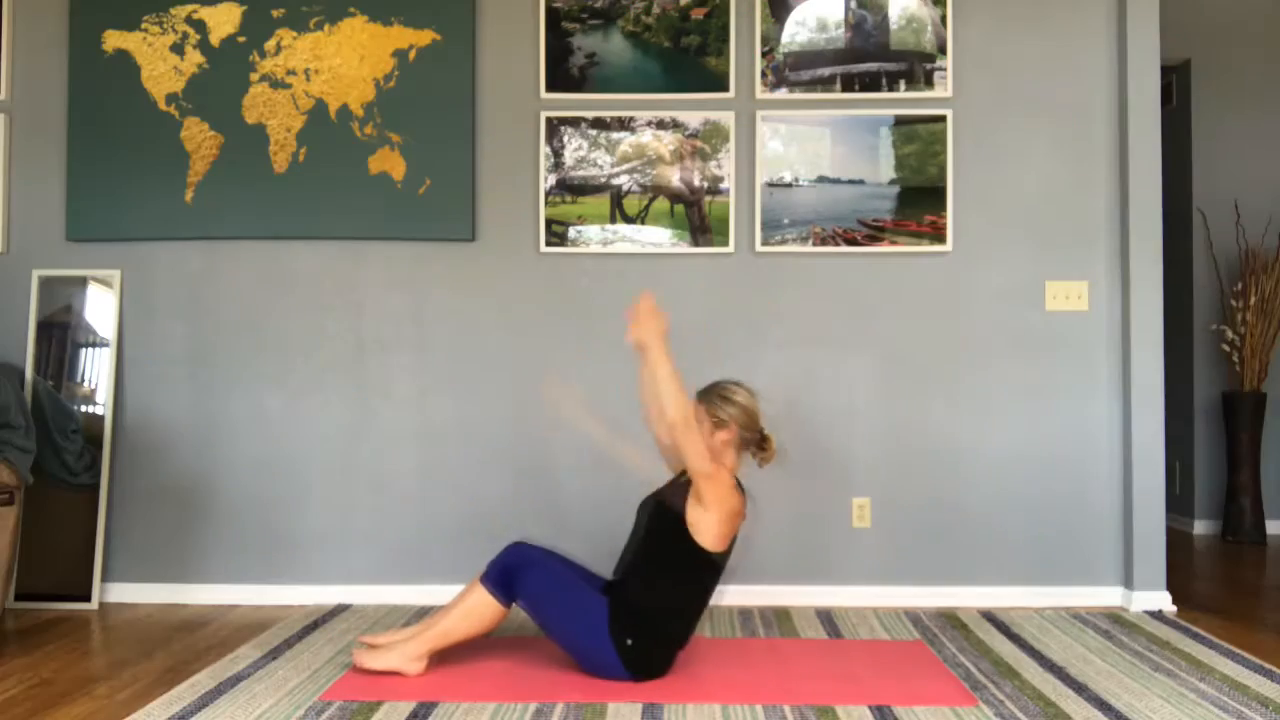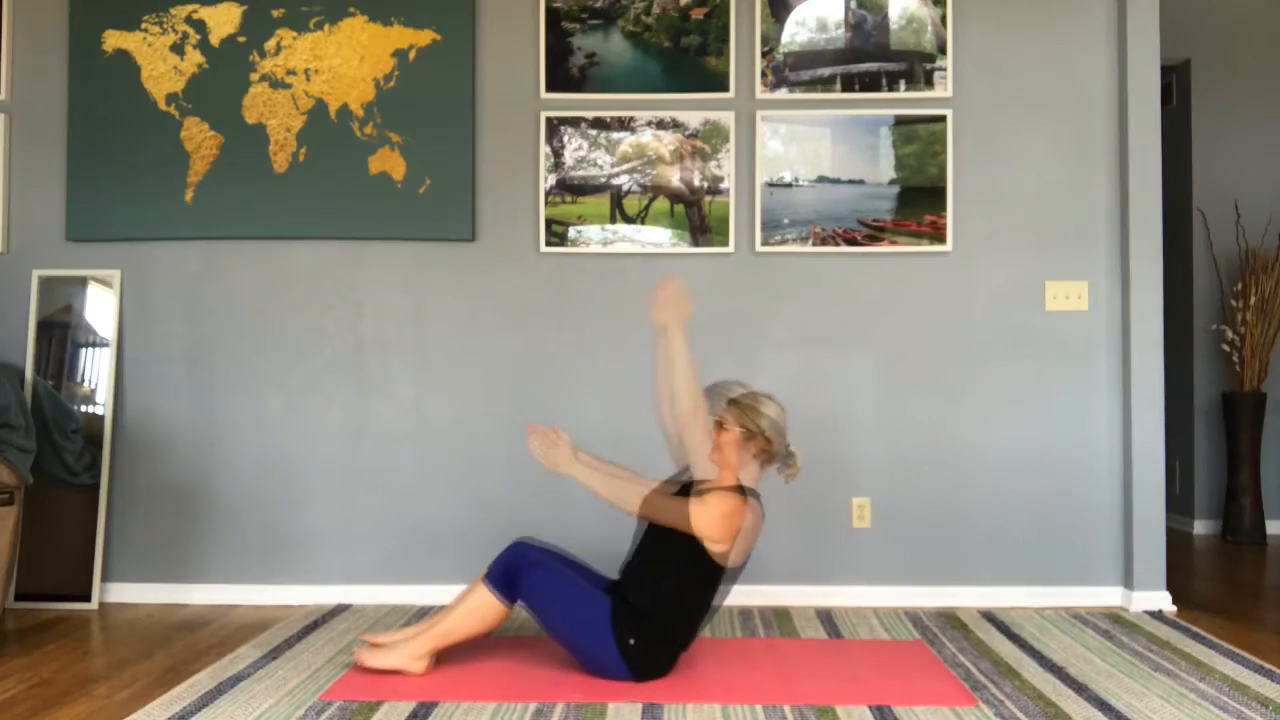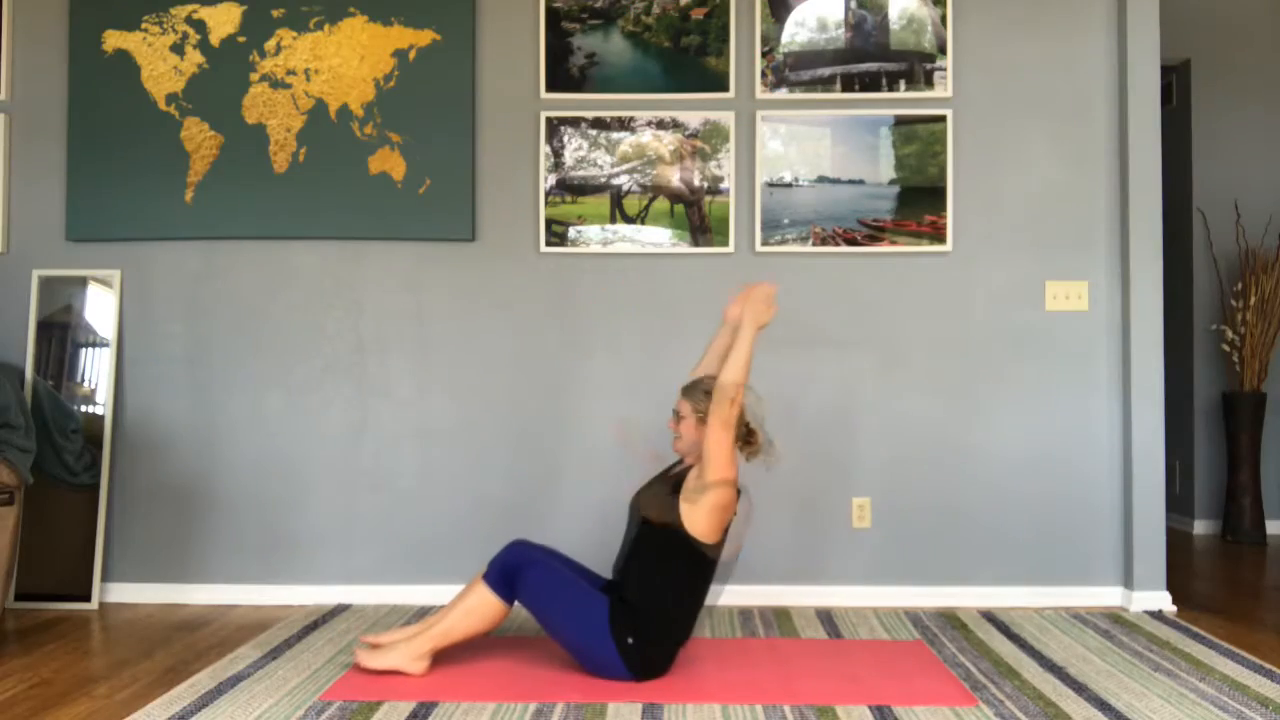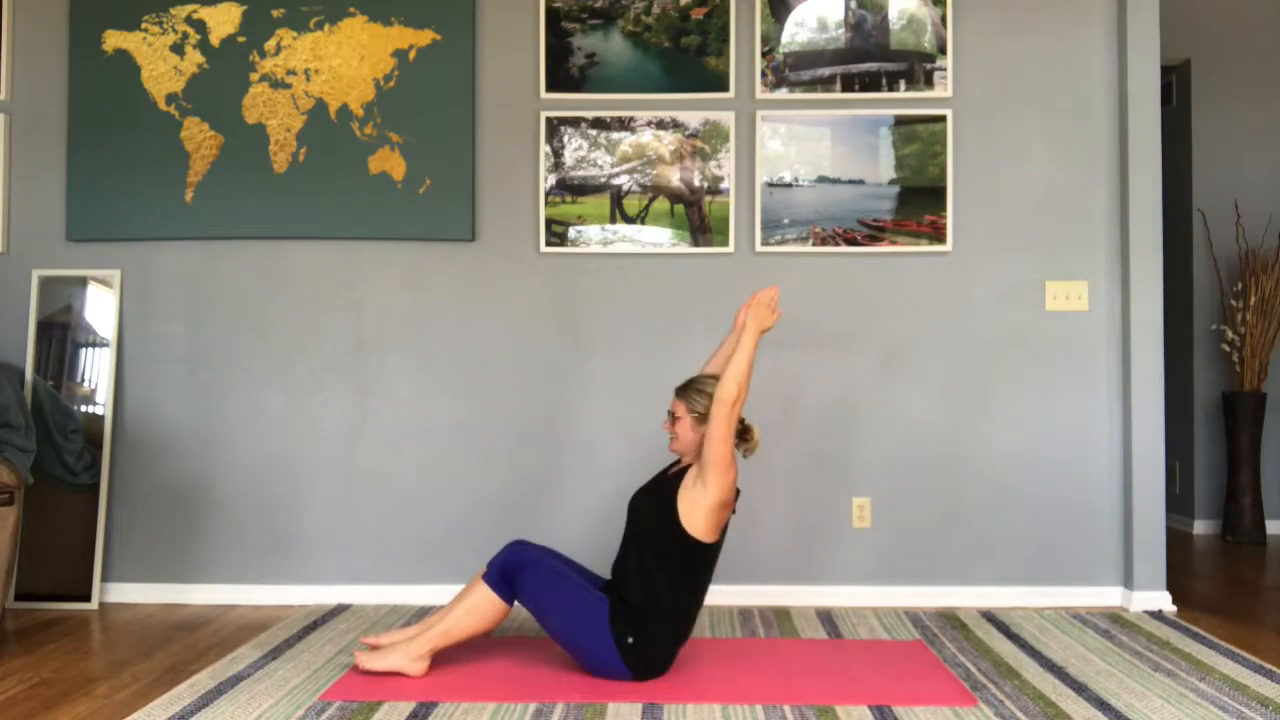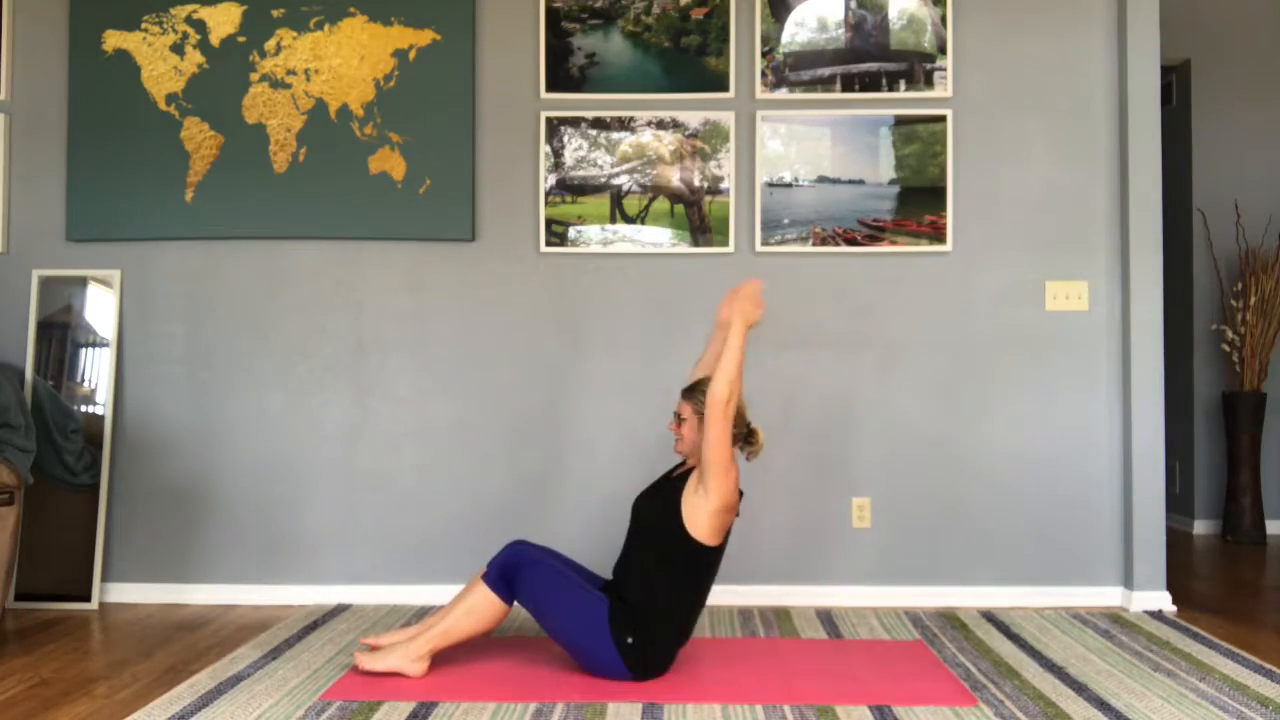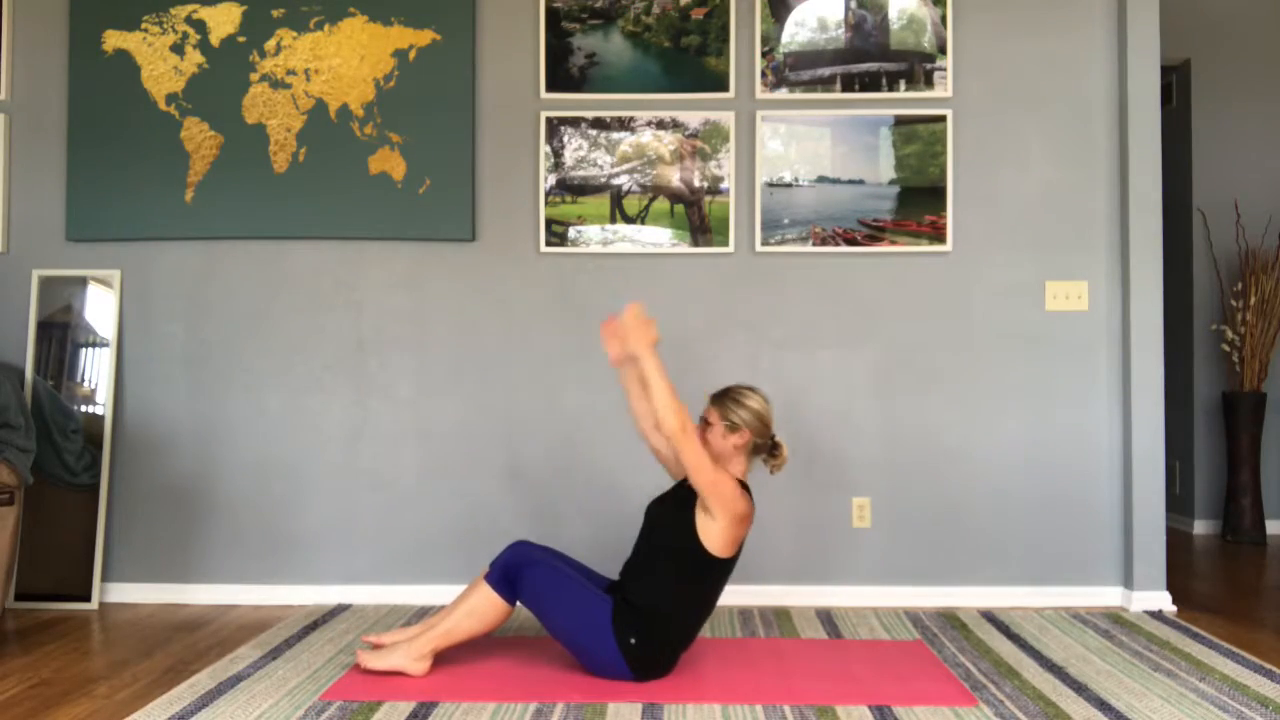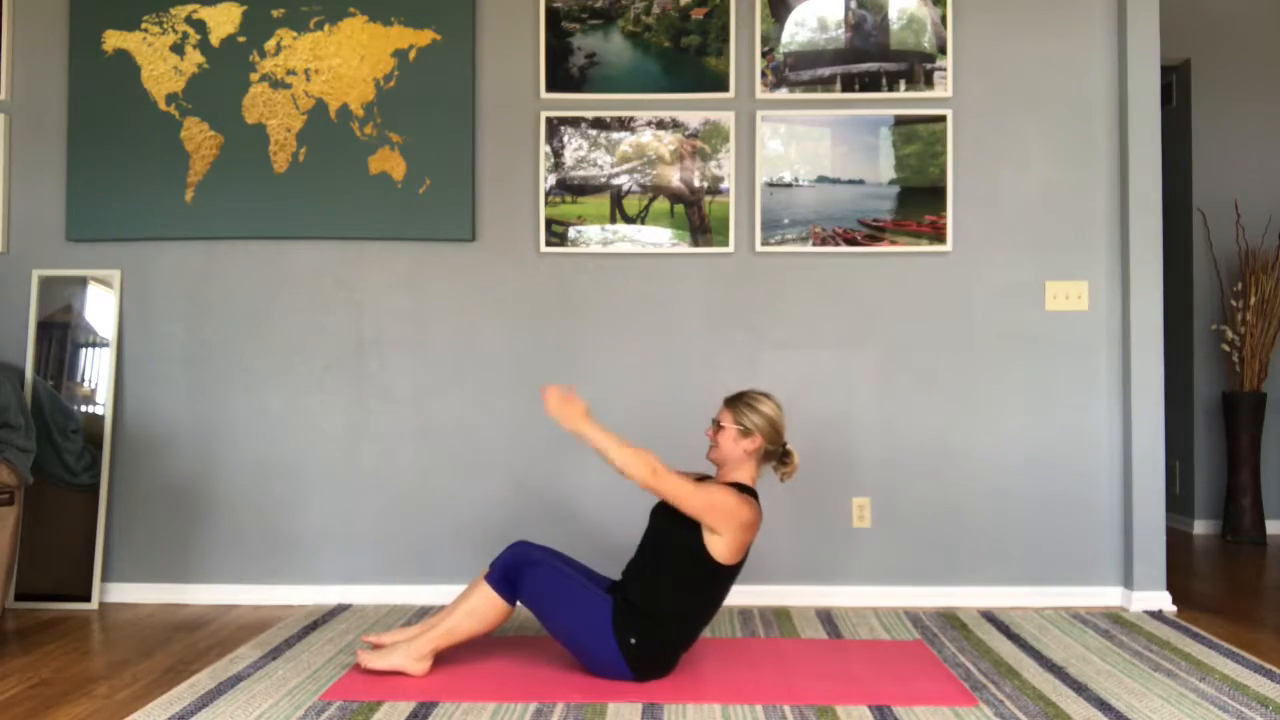
dt=0.3s
person 1, frame 1
left shoulder: (721, 498)
right shoulder: (700, 482)
left elbow: (679, 426)
right elbow: (666, 429)
left wrist: (654, 345)
right wrist: (647, 349)
left hip: (634, 647)
right hip: (626, 616)
left knee: (517, 565)
right knee: (520, 557)
left ankle: (411, 652)
right ankle: (417, 639)
person 1, frame 2
left shoulder: (729, 509)
right shoulder: (710, 479)
left elbow: (640, 501)
right elbow: (680, 411)
left wrist: (570, 462)
right wrist: (670, 331)
left hip: (637, 648)
right hip: (629, 614)
left knee: (522, 565)
right knee: (525, 553)
left ankle: (419, 649)
right ankle: (419, 638)
person 1, frame 3
left shoulder: (715, 491)
right shoulder: (692, 472)
left elbow: (725, 405)
right elbow: (704, 392)
left wrist: (748, 329)
right wrist: (730, 326)
left hip: (636, 647)
right hip: (627, 615)
left knee: (518, 566)
right knee: (521, 555)
left ankle: (416, 650)
right ankle: (419, 636)
person 1, frame 4
left shoulder: (711, 488)
right shoulder: (687, 470)
left elbow: (726, 401)
right elbow: (707, 388)
left wrist: (753, 331)
right wrist: (738, 330)
left hip: (634, 647)
right hip: (625, 615)
left knee: (518, 566)
right knee: (520, 555)
left ankle: (417, 651)
right ankle: (419, 635)
person 1, frame 5
left shoulder: (715, 492)
right shoulder: (691, 472)
left elbow: (720, 404)
right elbow: (701, 390)
left wrist: (738, 329)
right wrist: (724, 328)
left hip: (633, 646)
right hip: (625, 616)
left knee: (517, 566)
right knee: (520, 555)
left ankle: (416, 652)
right ankle: (419, 637)
person 1, frame 6
left shoulder: (731, 502)
right shoulder: (705, 486)
left elbow: (677, 435)
right elbow: (658, 438)
left wrist: (644, 353)
right wrist: (624, 364)
left hip: (637, 648)
right hip: (630, 617)
left knee: (521, 567)
right knee: (523, 555)
left ankle: (418, 653)
right ankle: (419, 638)
person 1, frame 7
left shoulder: (736, 510)
right shoulder: (712, 492)
left elbow: (653, 475)
right elbow: (643, 471)
left wrist: (582, 425)
right wrist: (584, 424)
left hip: (638, 646)
right hip: (632, 615)
left knee: (521, 565)
right knee: (524, 554)
left ankle: (420, 650)
right ankle: (419, 635)
